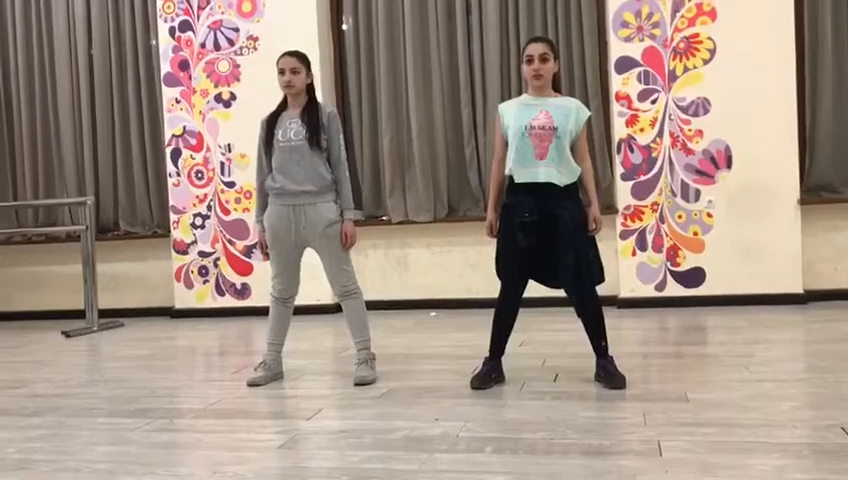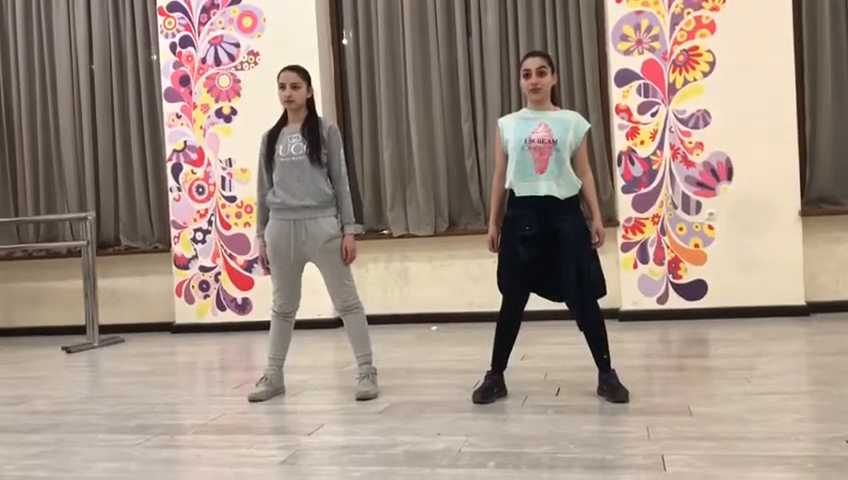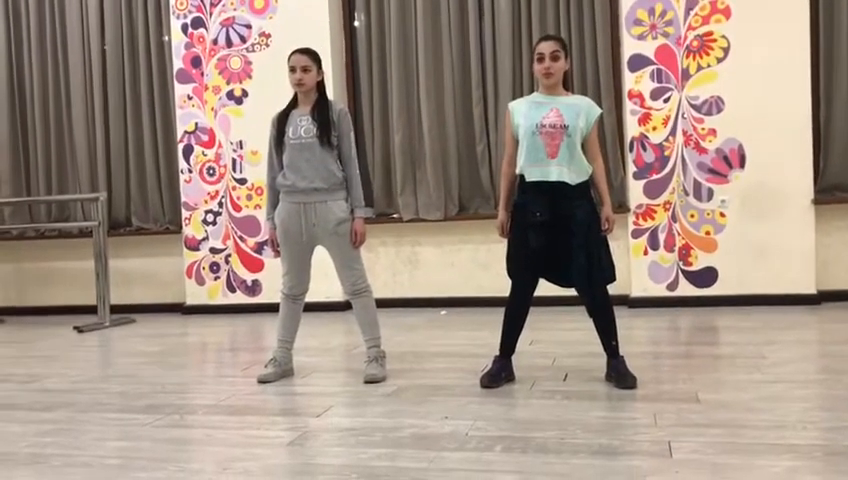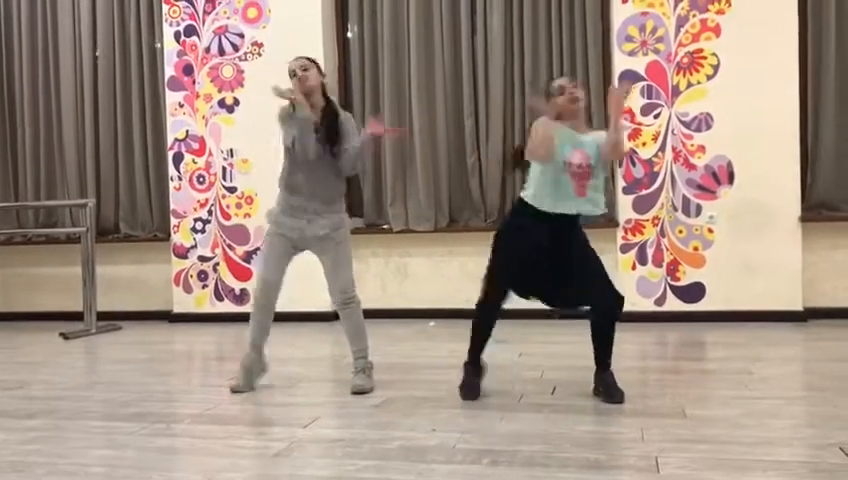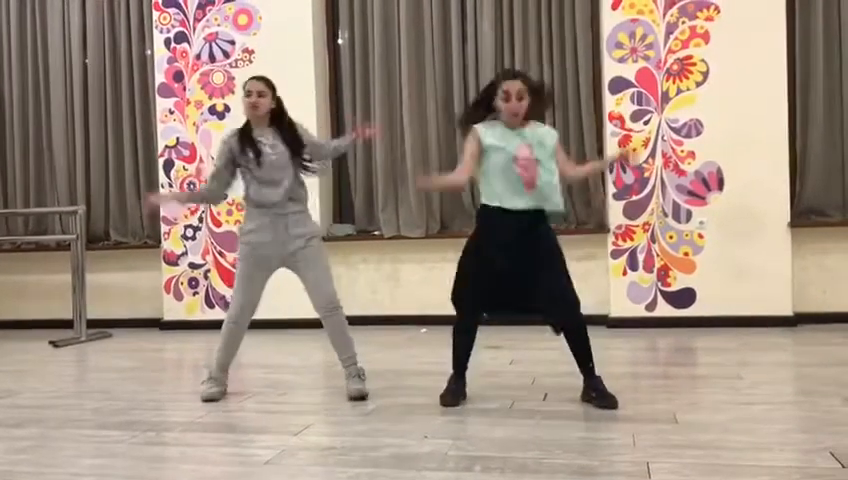
dt=1s
person 1, frame 1
left shoulder: (573, 109)
right shoulder: (507, 110)
left elbow: (583, 160)
right elbow: (499, 163)
left wrist: (593, 204)
right wrist: (492, 208)
left hip: (564, 200)
right hip: (521, 201)
left knee: (582, 285)
right knee: (511, 286)
left ankle: (603, 361)
right ankle: (493, 362)
person 1, frame 2
left shoulder: (572, 122)
right shoulder: (507, 125)
left elbow: (584, 173)
right elbow: (500, 176)
left wrist: (596, 217)
right wrist: (493, 222)
left hip: (564, 213)
right hip: (522, 214)
left knee: (584, 298)
right knee: (513, 300)
left ankle: (606, 374)
right ankle: (495, 377)
person 1, frame 3
left shoulder: (584, 107)
right shoulder: (518, 109)
left elbow: (595, 160)
right elbow: (510, 162)
left wrist: (606, 204)
right wrist: (503, 207)
left hip: (575, 199)
right hip: (532, 200)
left knee: (593, 285)
right knee: (521, 285)
left ankle: (614, 361)
right ankle: (503, 361)
person 1, frame 4
left shoulder: (598, 139)
right shoulder: (545, 126)
left elbow: (616, 156)
right elbow: (539, 154)
left wrist: (616, 112)
right wrist: (556, 115)
left hip: (568, 229)
right hip: (527, 222)
left knee: (607, 301)
right knee: (494, 295)
left ankle: (603, 375)
right ankle: (472, 367)
person 1, frame 5
left shoulder: (545, 135)
right shoulder: (482, 132)
left elbow: (570, 172)
right elbow: (464, 174)
left wrist: (608, 162)
right wrist: (437, 182)
left hip: (537, 230)
right hip: (495, 229)
left knee: (566, 307)
right knee: (469, 307)
left ankle: (592, 383)
right ankle: (457, 381)
person 2, frame 1
left shoulder: (325, 116)
right shoulder: (270, 123)
left elbow: (340, 167)
right elbow: (263, 174)
left wrist: (349, 215)
right wrist: (260, 221)
left hip: (321, 209)
right hip: (281, 212)
left knee: (345, 286)
right knee: (282, 291)
left ankle: (364, 357)
right ankle: (272, 360)
person 2, frame 2
left shoulder: (326, 131)
right shoulder: (271, 138)
left elbow: (340, 181)
right elbow: (264, 189)
left wrist: (349, 229)
right wrist: (261, 236)
left hip: (322, 224)
right hip: (281, 227)
left knee: (346, 300)
right knee: (283, 306)
left ankle: (366, 371)
right ankle: (273, 375)
person 2, frame 3
left shoulder: (336, 114)
right shoulder: (281, 120)
left elbow: (351, 164)
right elbow: (273, 172)
left wrist: (359, 212)
right wrist: (271, 219)
left hip: (332, 207)
right hip: (291, 210)
left knee: (356, 283)
right knee: (292, 288)
left ankle: (375, 354)
right ankle: (282, 357)
person 2, frame 4
left shoulder: (341, 119)
right shoulder: (289, 114)
left elbow: (350, 166)
right elbow: (305, 151)
left wrist: (367, 138)
right wrist: (299, 105)
left hip: (328, 219)
right hip: (287, 216)
left knee: (344, 294)
right knee: (265, 285)
left ankle: (362, 366)
right ankle: (252, 361)
person 2, frame 5
left shoulder: (290, 131)
right shoulder: (235, 142)
left elbow: (321, 152)
right elbow: (215, 191)
left wrist: (352, 139)
right wrist: (176, 196)
left hip: (300, 230)
right hip: (259, 233)
left knee: (328, 303)
right knee: (240, 311)
left ankle: (353, 373)
right ankle: (217, 376)
